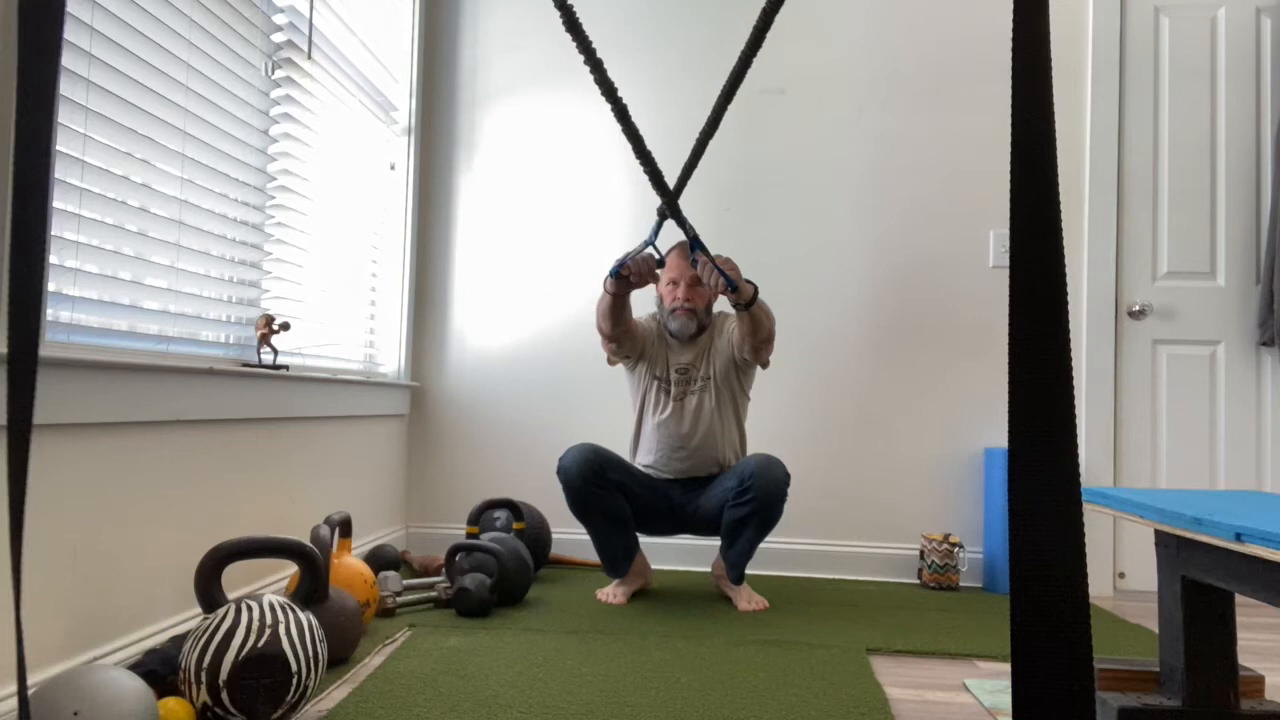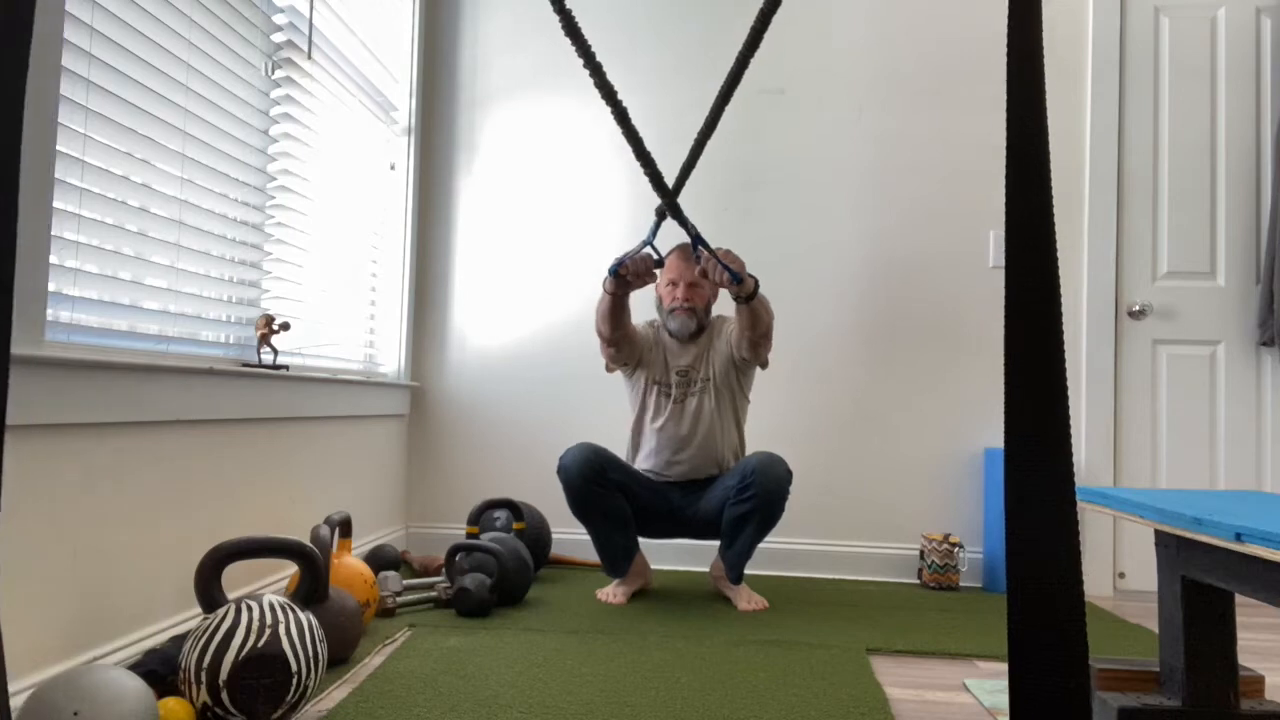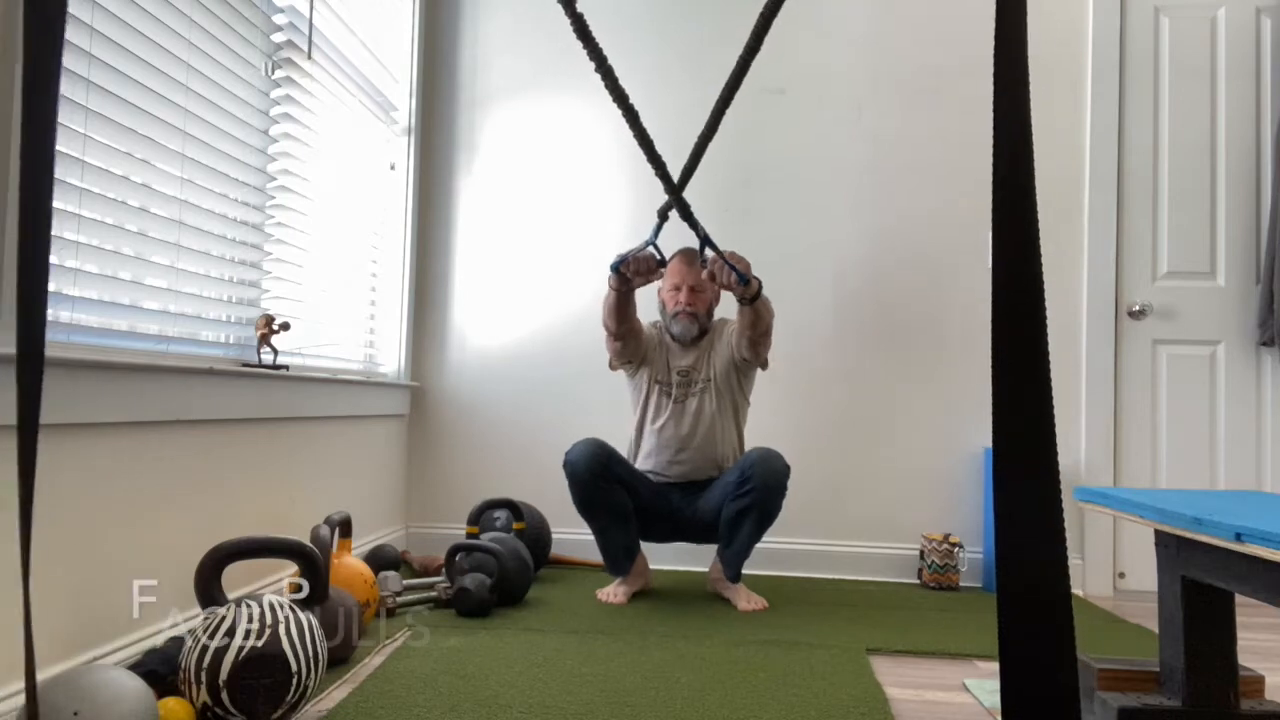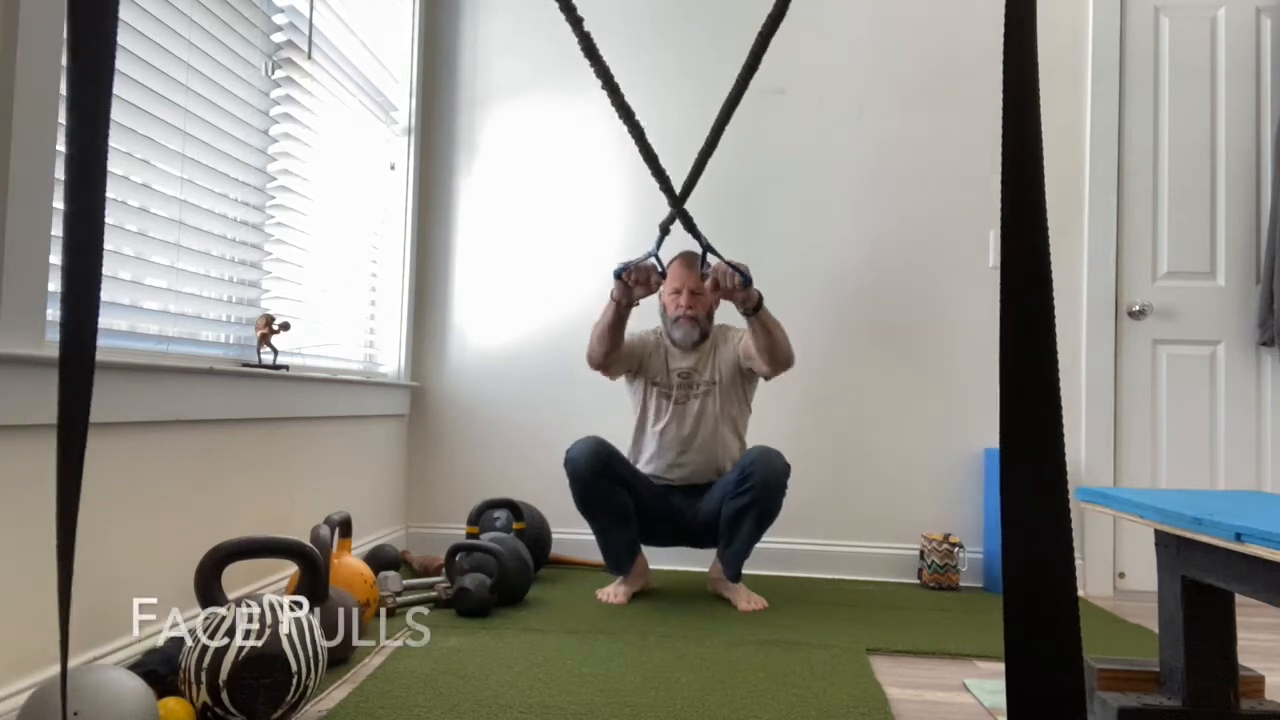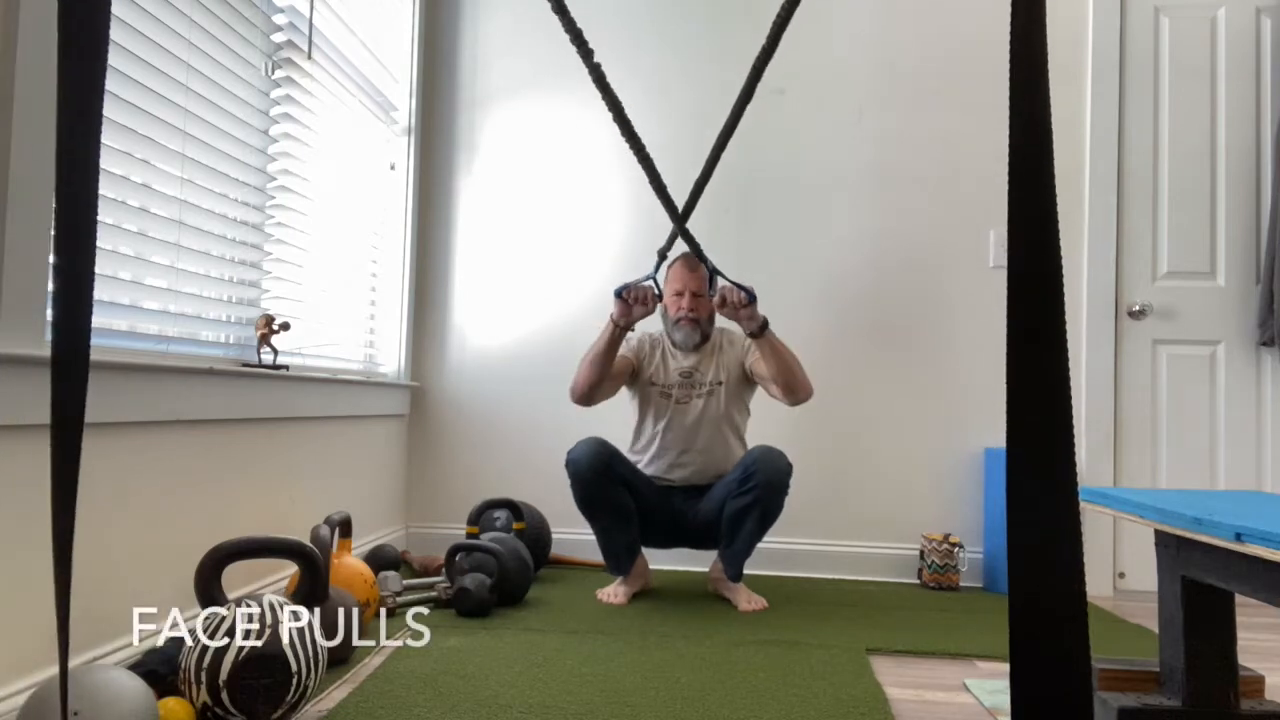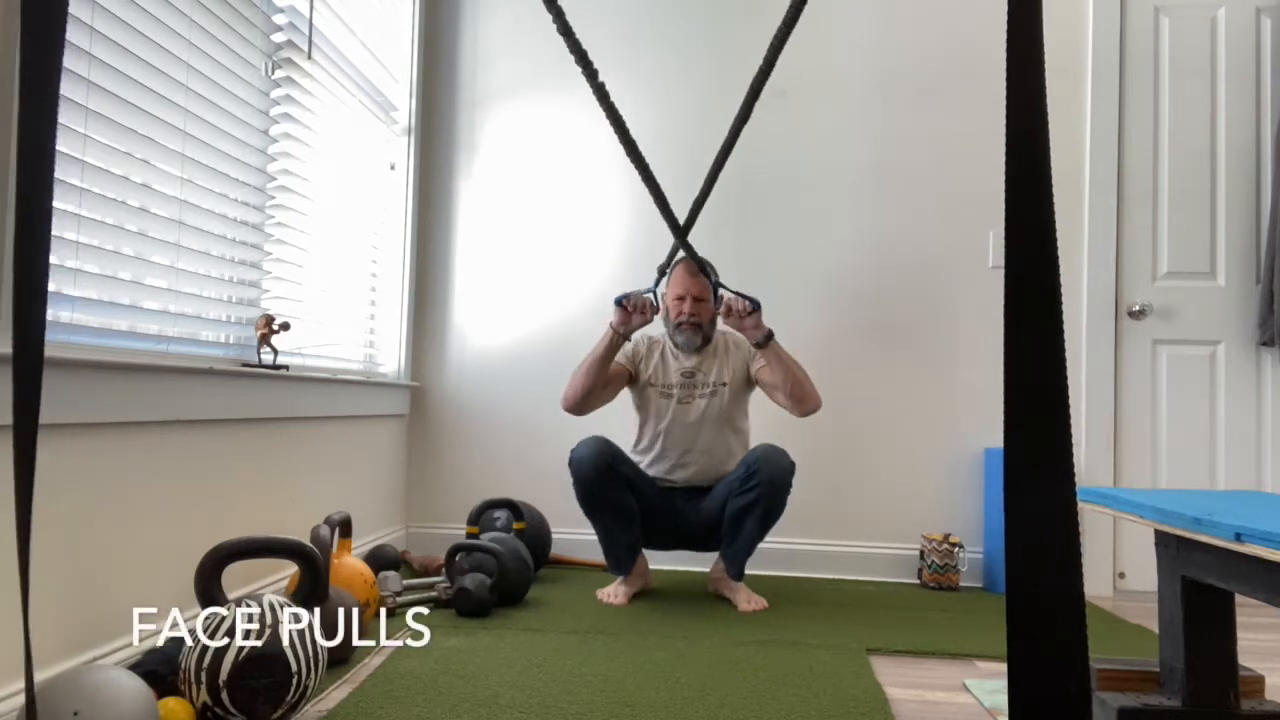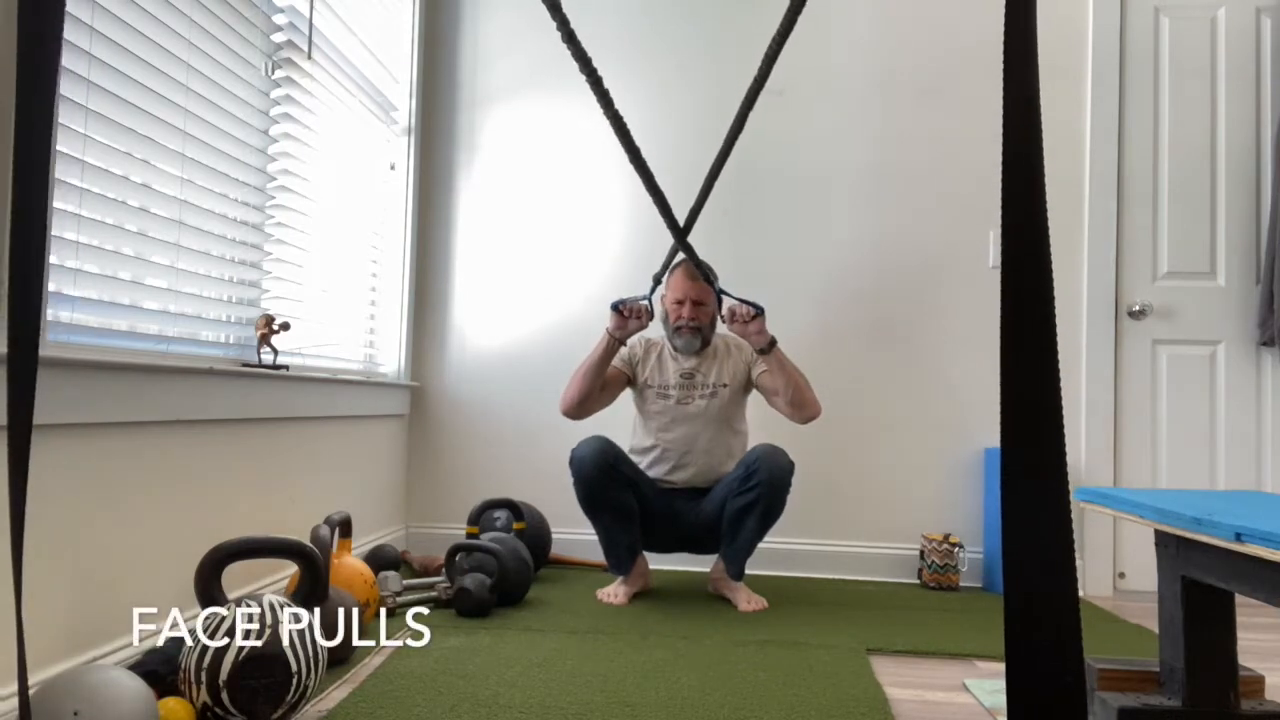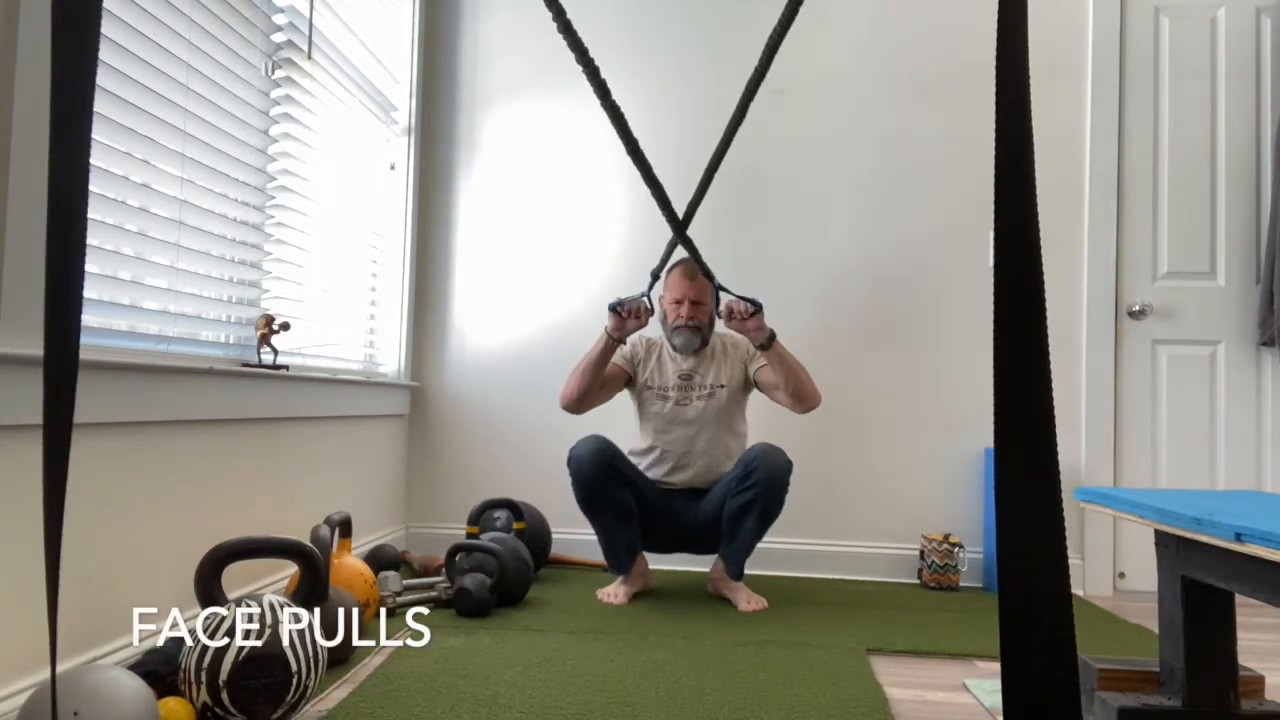
dt=0.3s
person 1, frame 1
left shoulder: (731, 335)
right shoulder: (643, 337)
left elbow: (762, 334)
right elbow: (610, 329)
left wrist: (742, 292)
right wrist: (617, 286)
left hip: (716, 493)
right hip: (650, 491)
left knee: (768, 474)
right knee: (578, 464)
left ankle: (730, 572)
right ankle: (629, 569)
person 1, frame 2
left shoulder: (731, 337)
right shoulder: (641, 342)
left elbow: (760, 330)
right elbow: (610, 333)
left wrist: (745, 288)
right wrist: (616, 288)
left hip: (715, 496)
right hip: (649, 494)
left knee: (770, 472)
right knee: (578, 463)
left ankle: (729, 572)
right ankle: (628, 569)
person 1, frame 3
left shoulder: (732, 343)
right shoulder: (643, 345)
left elbow: (758, 330)
right elbow: (617, 327)
left wrist: (748, 290)
right wrist: (621, 286)
left hip: (714, 499)
right hip: (649, 498)
left knee: (767, 466)
right knee: (584, 457)
left ankle: (727, 573)
right ankle: (629, 570)
person 1, frame 4
left shoulder: (734, 347)
right shoulder: (643, 347)
left elbow: (780, 360)
right elbow: (599, 357)
left wrist: (750, 303)
right wrist: (621, 299)
left hip: (714, 503)
right hip: (649, 501)
left knee: (768, 464)
right knee: (584, 455)
left ankle: (727, 573)
right ankle: (629, 569)
person 1, frame 5
left shoulder: (740, 348)
right shoulder: (641, 348)
left elbow: (798, 393)
right elbow: (582, 393)
left wrist: (755, 325)
right wrist: (619, 322)
left hip: (715, 504)
right hip: (650, 502)
left knee: (770, 464)
right knee: (586, 456)
left ankle: (727, 574)
right ankle: (630, 571)
person 1, frame 6
left shoulder: (741, 351)
right shoulder: (640, 351)
left elbow: (806, 403)
right elbow: (574, 402)
left wrist: (760, 335)
right wrist: (617, 332)
left hip: (716, 505)
right hip: (651, 503)
left knee: (773, 462)
right knee: (589, 455)
left ankle: (728, 573)
right ankle: (630, 570)
person 1, frame 7
left shoulder: (741, 354)
right shoulder: (639, 353)
left elbow: (805, 410)
right elbow: (572, 407)
left wrist: (763, 342)
right wrist: (613, 337)
left hip: (717, 509)
right hip: (651, 506)
left knee: (773, 461)
right knee: (590, 455)
left ankle: (728, 573)
right ankle: (630, 571)
person 1, frame 8
left shoulder: (740, 353)
right shoulder: (639, 352)
left elbow: (806, 401)
right elbow: (572, 402)
left wrist: (763, 337)
right wrist: (612, 336)
left hip: (715, 509)
right hip: (650, 507)
left knee: (771, 460)
right knee: (588, 453)
left ankle: (728, 573)
right ankle: (630, 571)
